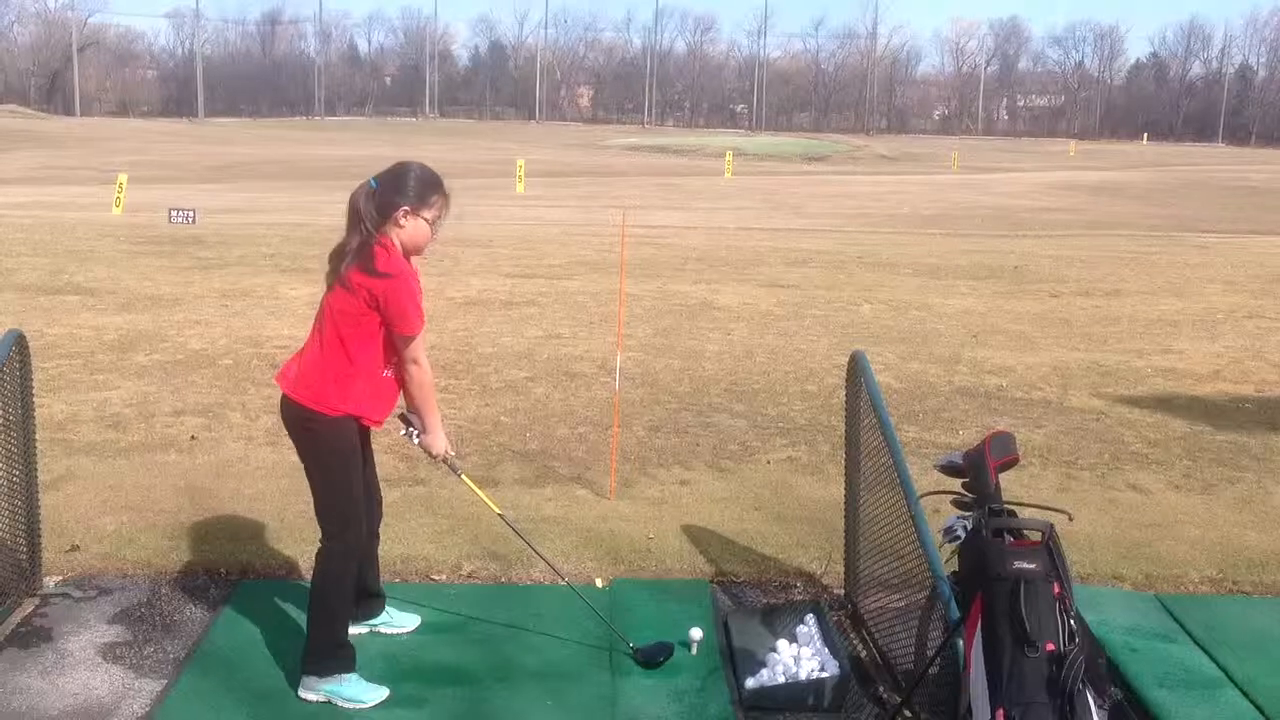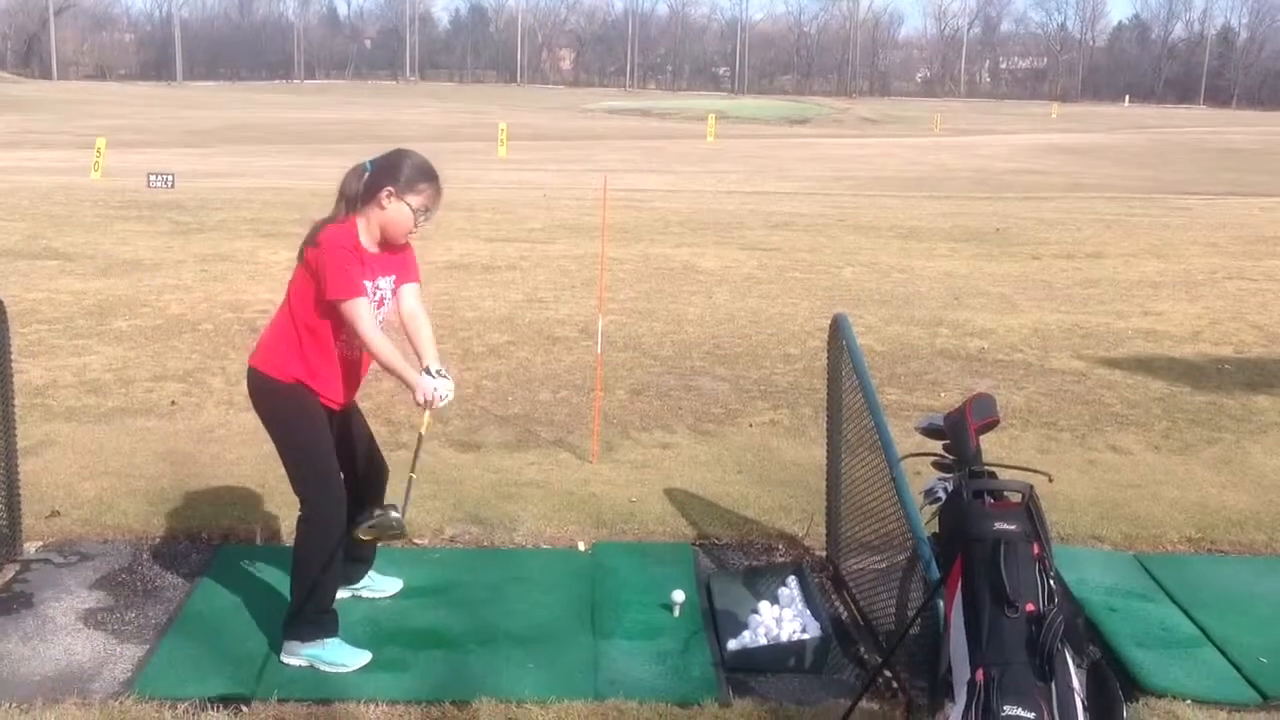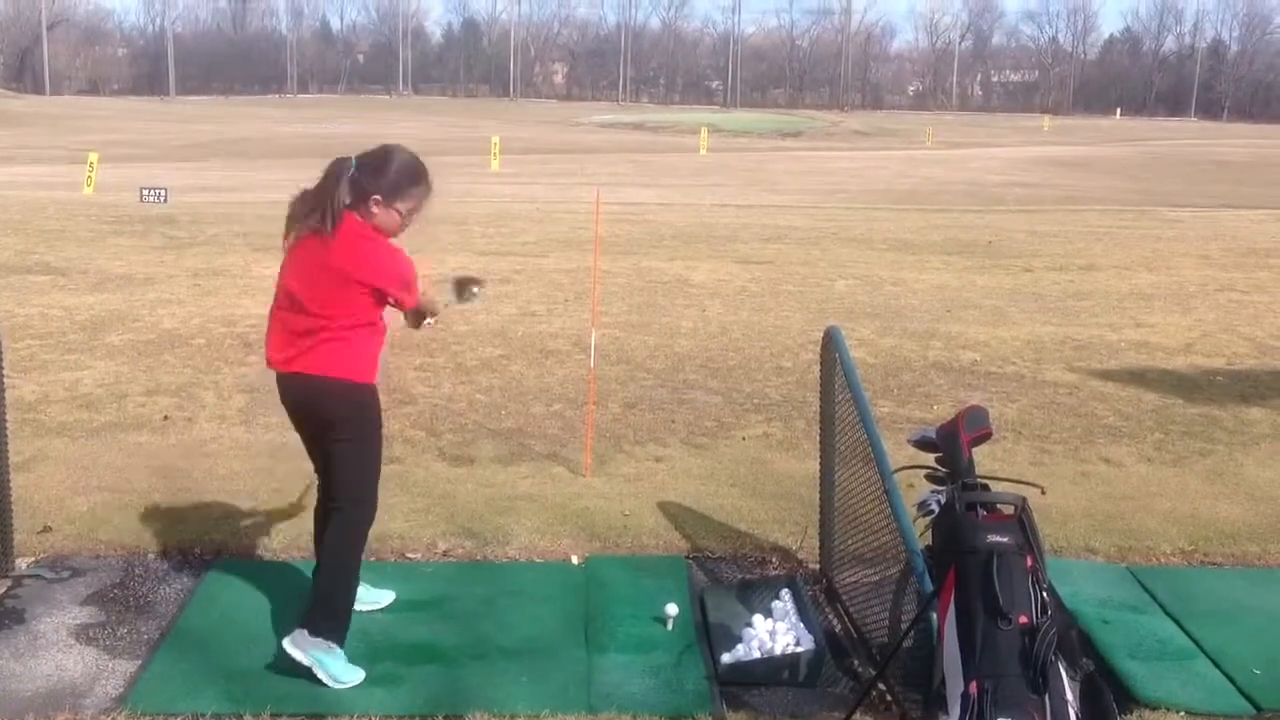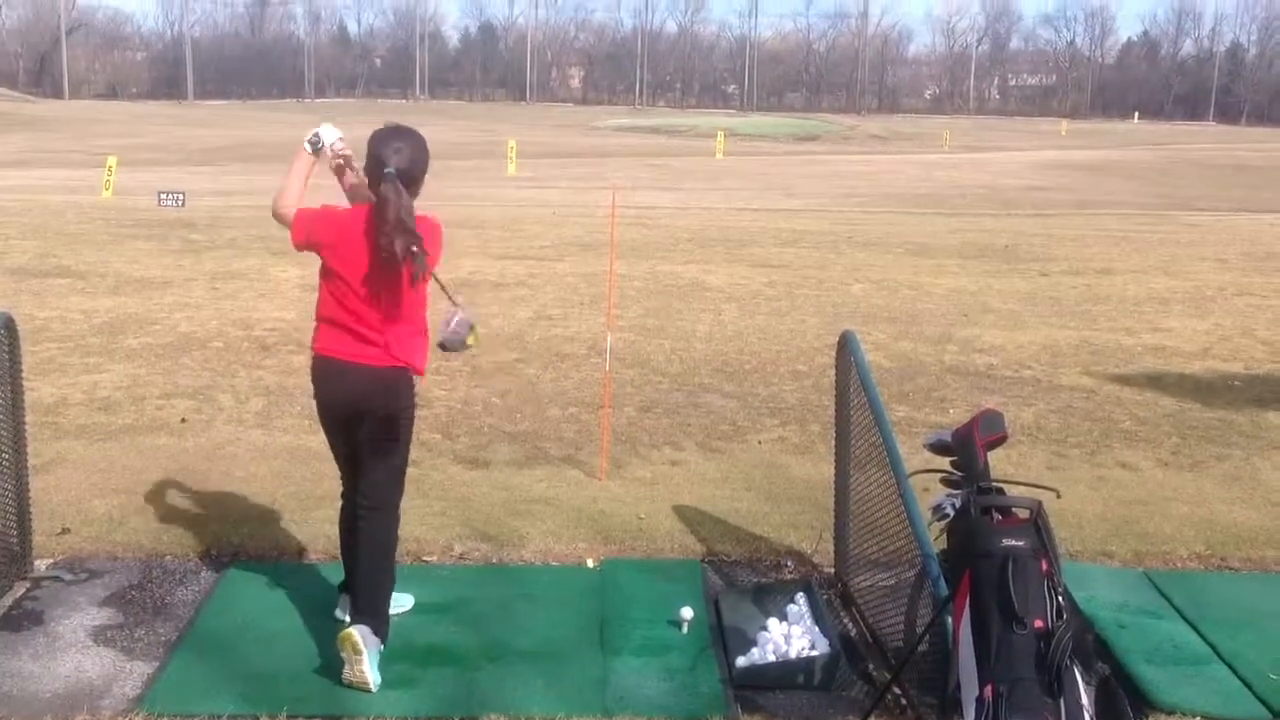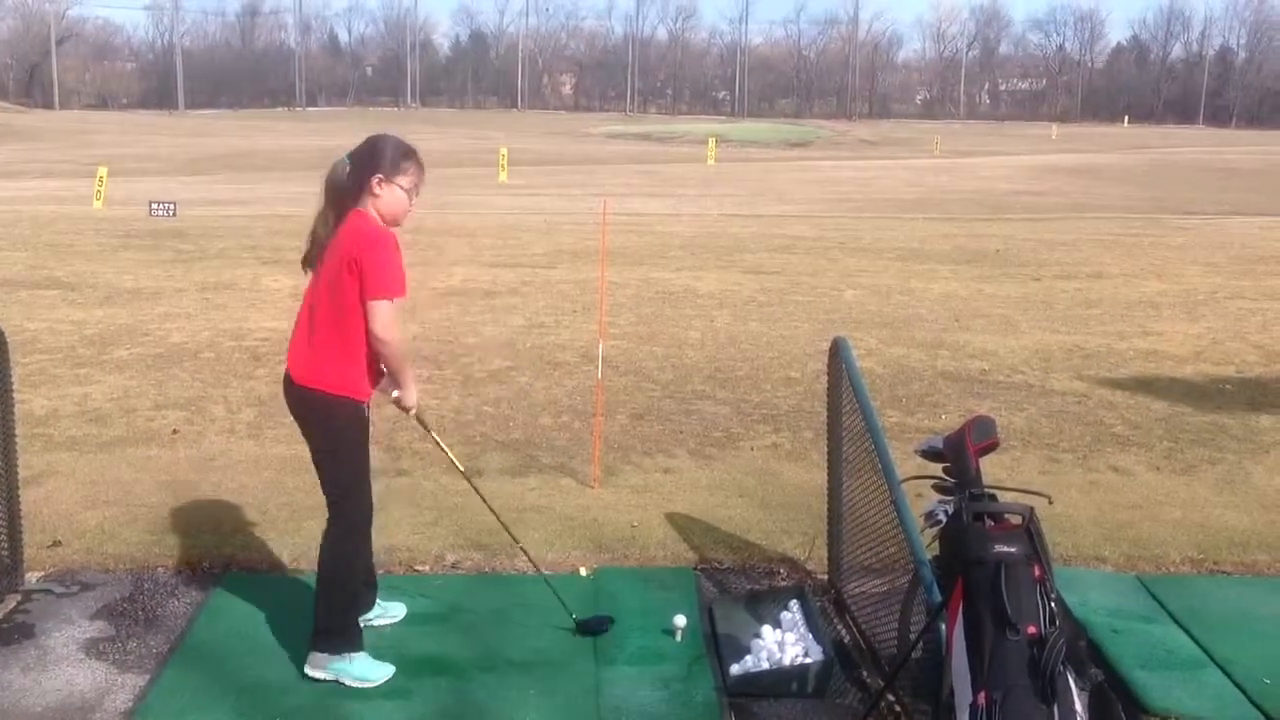
dt=1s
person 1, frame 1
left shoulder: (371, 256)
right shoulder: (391, 272)
left elbow: (389, 354)
right elbow: (414, 360)
left wrist: (419, 416)
right wrist: (433, 428)
left hip: (336, 406)
right hip: (323, 412)
left knee: (365, 510)
right knee: (344, 532)
left ankle: (363, 608)
right ankle: (323, 670)
person 1, frame 2
left shoulder: (398, 252)
right shoulder: (333, 242)
left elbow: (413, 311)
right elbow: (363, 328)
left wrist: (434, 369)
right wrist: (413, 380)
left hip: (330, 385)
right hip: (284, 381)
left knee: (368, 473)
right knee: (325, 498)
left ankle: (349, 572)
right ankle: (306, 635)
person 1, frame 3
left shoulder: (312, 226)
right shoulder: (382, 256)
right elbow: (419, 306)
left wrist: (409, 304)
right wrist: (428, 308)
left hip: (294, 378)
right hip: (342, 386)
left knee: (338, 487)
right knee: (355, 504)
left ankle: (338, 586)
right ankle: (318, 633)
person 1, frame 4
left shoulder: (336, 227)
right shoulder: (427, 233)
left elbow: (284, 207)
left wrist: (312, 149)
right wrist: (351, 178)
left hip: (333, 374)
right hip: (389, 383)
left knee: (356, 492)
right knee: (379, 504)
left ankle: (359, 594)
right ankle: (366, 623)
person 1, frame 5
left shoulder: (347, 233)
right shoulder: (376, 240)
right elbow: (382, 332)
left wrist: (385, 376)
right wrist: (405, 384)
left hip: (315, 383)
right hip: (332, 393)
left knee: (352, 502)
right knee: (350, 512)
left ankle: (359, 600)
right ankle: (331, 647)
